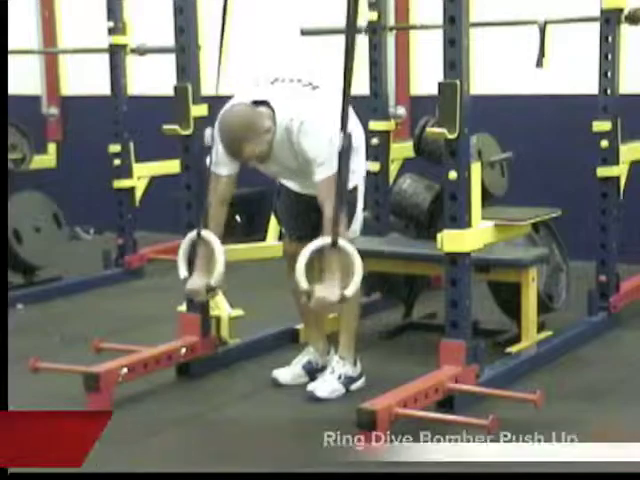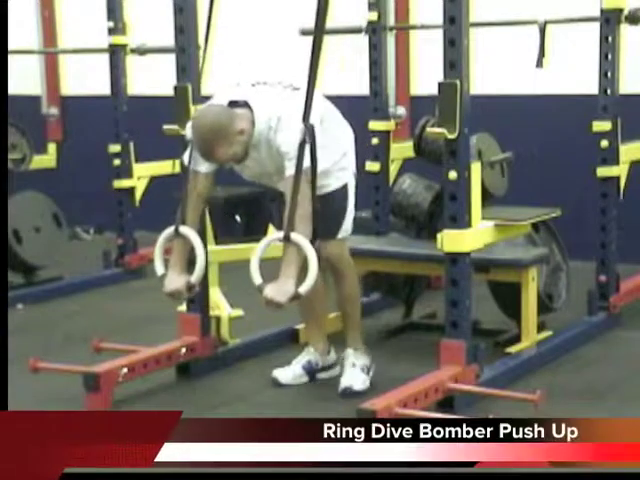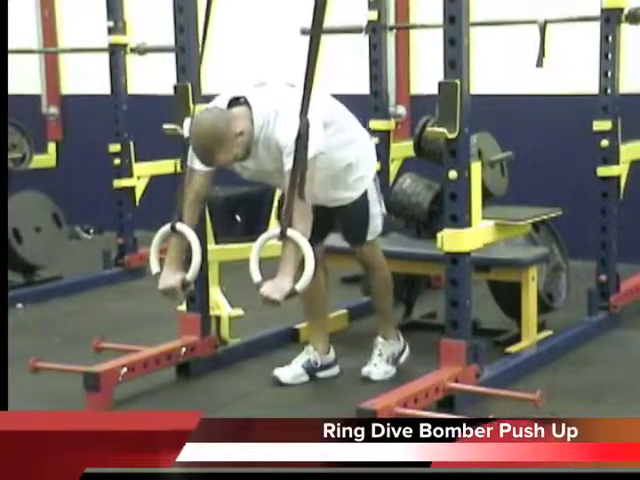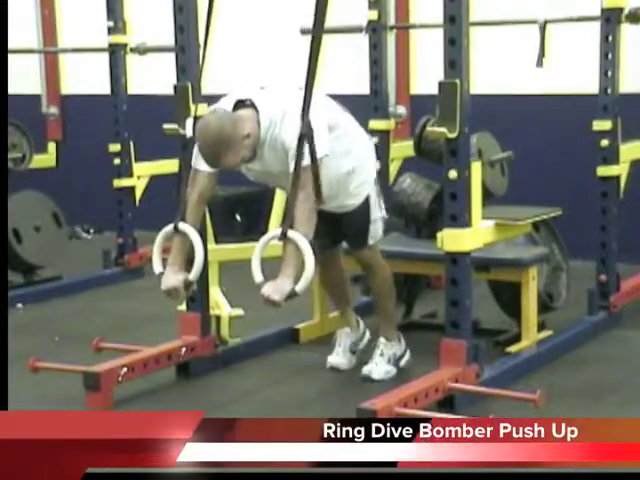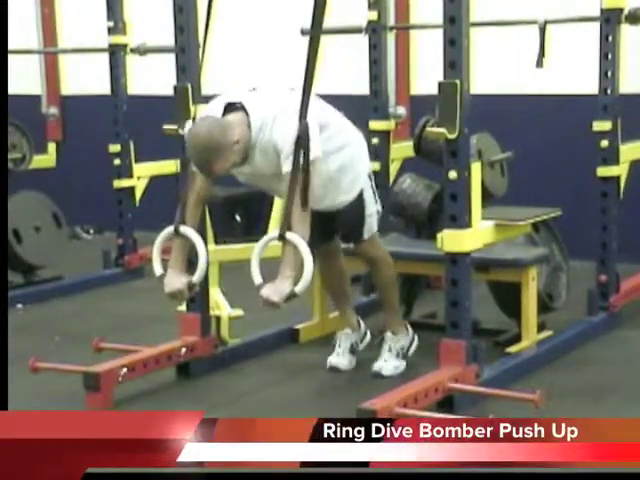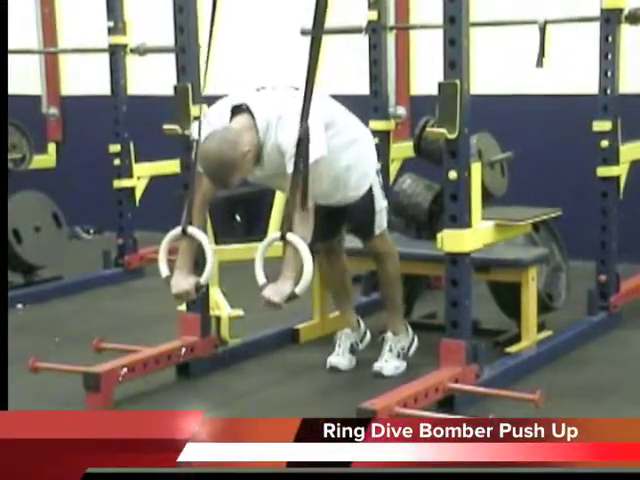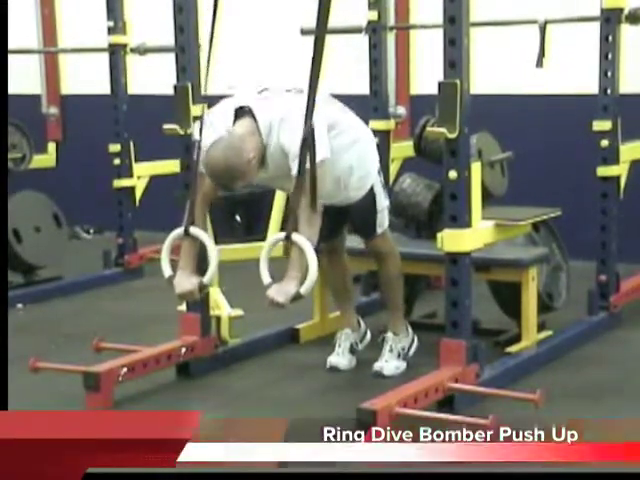
dt=0.5s
person 1, frame 1
left shoulder: (311, 124)
right shoulder: (229, 127)
left elbow: (330, 205)
right elbow: (218, 199)
left wrist: (331, 280)
right wrist: (202, 270)
left hip: (340, 166)
right hip: (294, 177)
left knee: (340, 256)
right knee: (295, 254)
left ankle: (347, 362)
right ankle: (318, 352)
person 1, frame 2
left shoulder: (288, 124)
right shoulder: (209, 129)
left elbow: (300, 205)
right elbow: (195, 197)
left wrist: (286, 280)
right wrist: (177, 268)
left hip: (329, 166)
right hip: (283, 175)
left knee: (332, 253)
right knee: (300, 257)
left ankle: (356, 355)
right ankle: (320, 352)
person 1, frame 3
left shoulder: (289, 122)
right shoulder: (211, 127)
left elbow: (300, 201)
right elbow: (192, 196)
left wrist: (284, 277)
right wrist: (173, 266)
left hip: (348, 169)
right hip: (302, 181)
left knee: (366, 253)
right knee: (306, 256)
left ankle: (390, 340)
right ankle: (318, 353)
person 1, frame 4
left shoulder: (296, 122)
right shoulder: (217, 128)
left elbow: (305, 200)
right elbow: (195, 195)
left wrist: (286, 278)
right wrist: (174, 266)
left hip: (350, 174)
right hip: (309, 185)
left knee: (366, 256)
right knee: (325, 256)
left ankle: (392, 342)
right ankle: (351, 329)
person 1, frame 5
left shoulder: (286, 125)
right shoulder: (206, 130)
left elbow: (300, 202)
right elbow: (193, 198)
left wrist: (285, 278)
right wrist: (176, 268)
left hip: (343, 168)
right hip: (303, 182)
left knee: (367, 249)
right knee: (324, 252)
left ankle: (399, 334)
right ankle: (352, 328)
person 1, frame 6
left shoulder: (292, 126)
right shoulder: (212, 129)
left elbow: (303, 205)
right elbow: (198, 199)
left wrist: (287, 279)
right wrist: (183, 269)
left hip: (351, 163)
right hip: (312, 178)
left knee: (376, 245)
right knee: (326, 248)
left ankle: (399, 334)
right ankle: (352, 329)
person 1, frame 7
left shoulder: (293, 127)
right shoulder: (215, 129)
left elbow: (310, 207)
right elbow: (200, 198)
left wrist: (292, 280)
right wrist: (185, 269)
left hip: (352, 161)
right hip: (316, 176)
left knee: (378, 245)
right knee: (329, 247)
left ankle: (400, 333)
right ankle: (352, 329)
